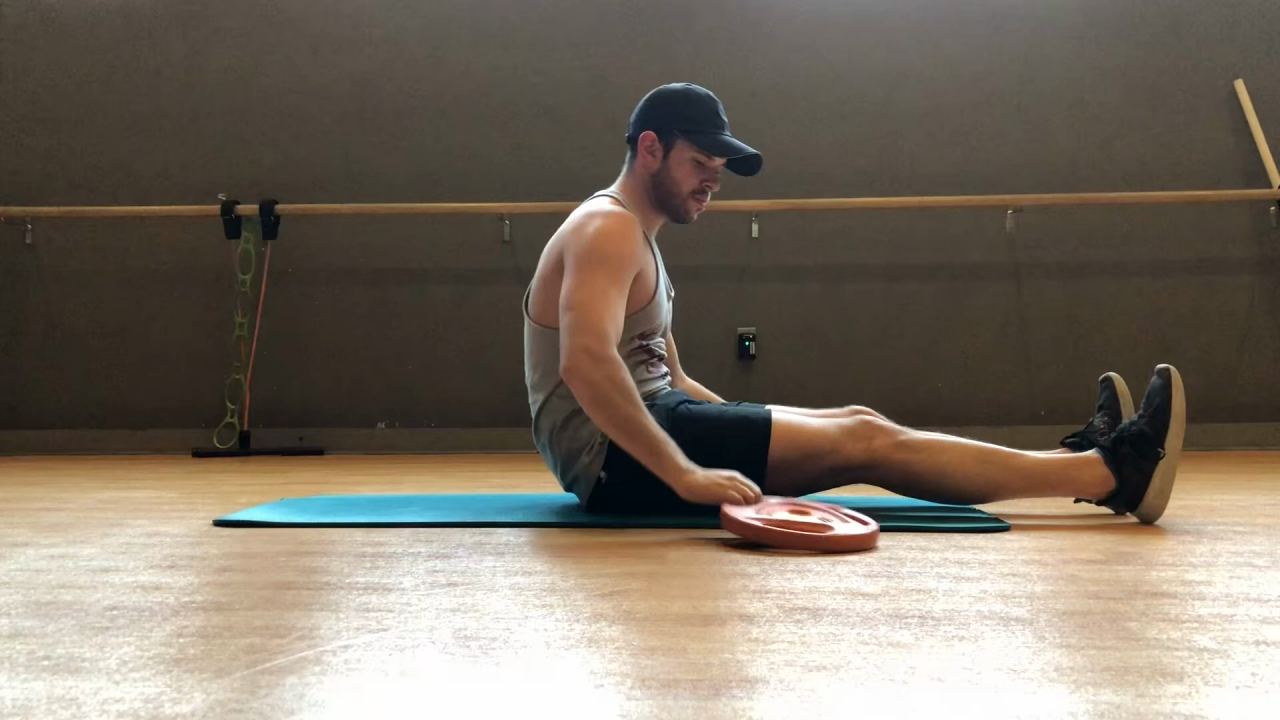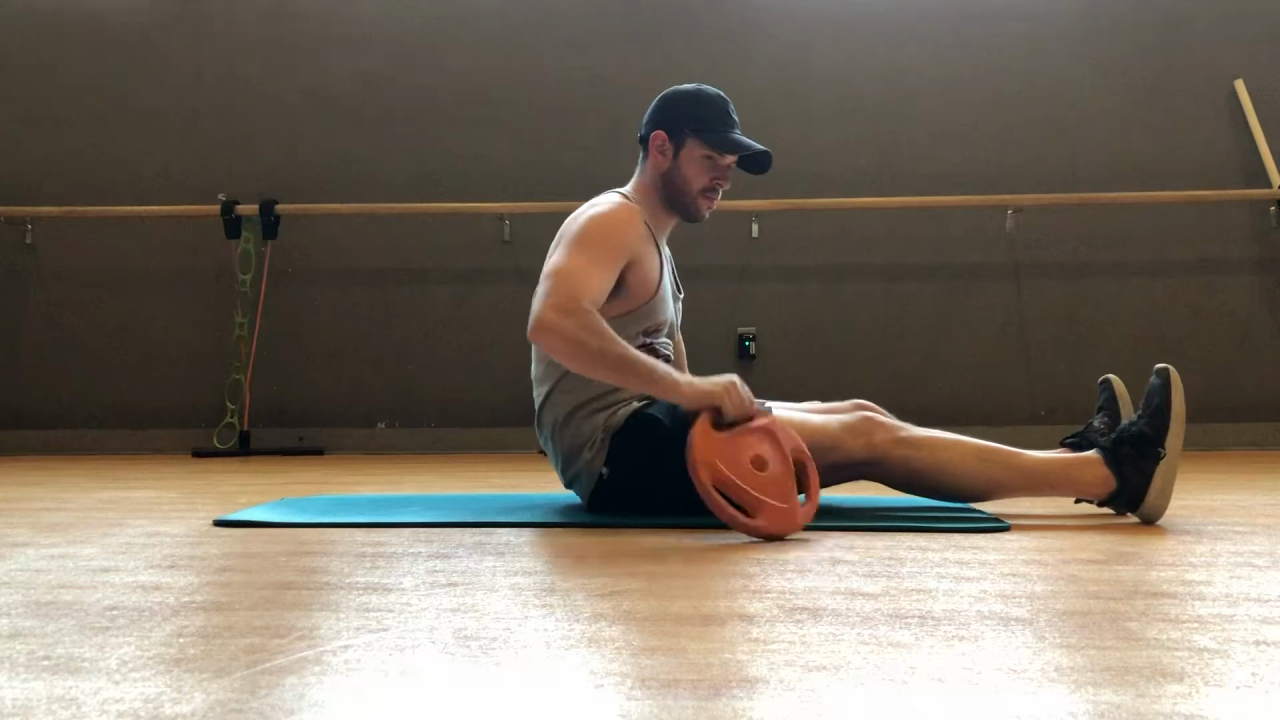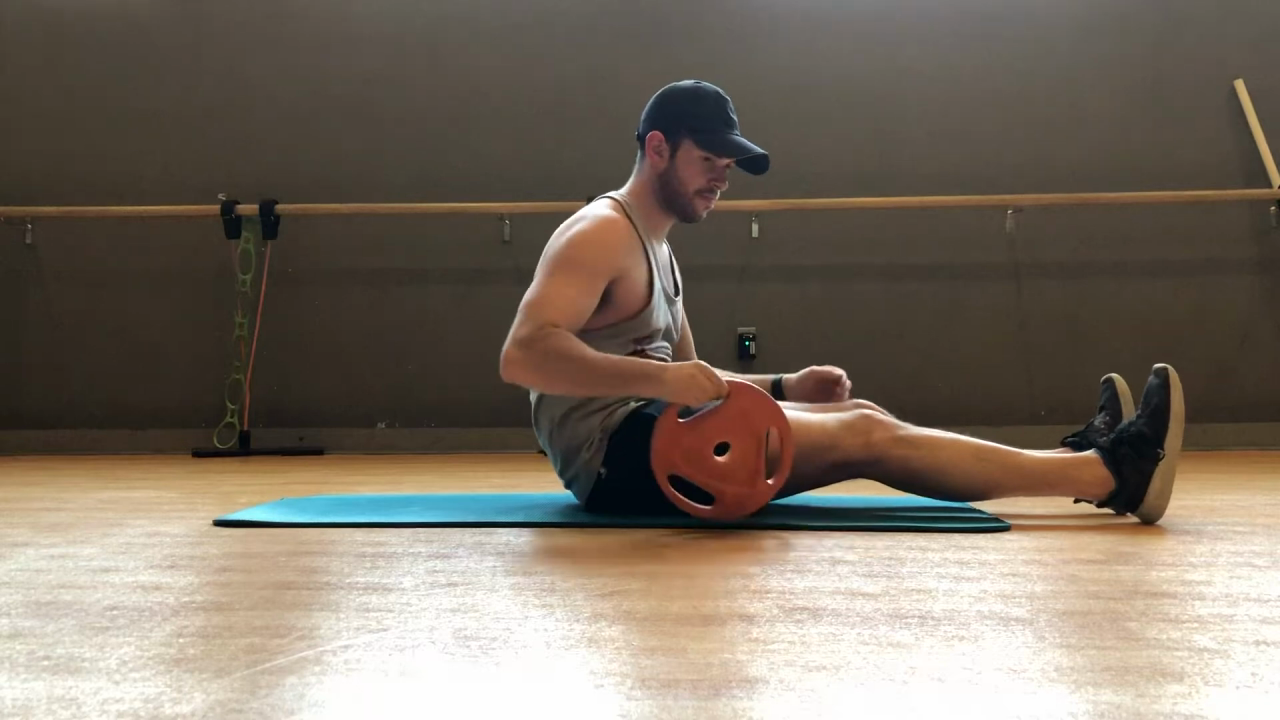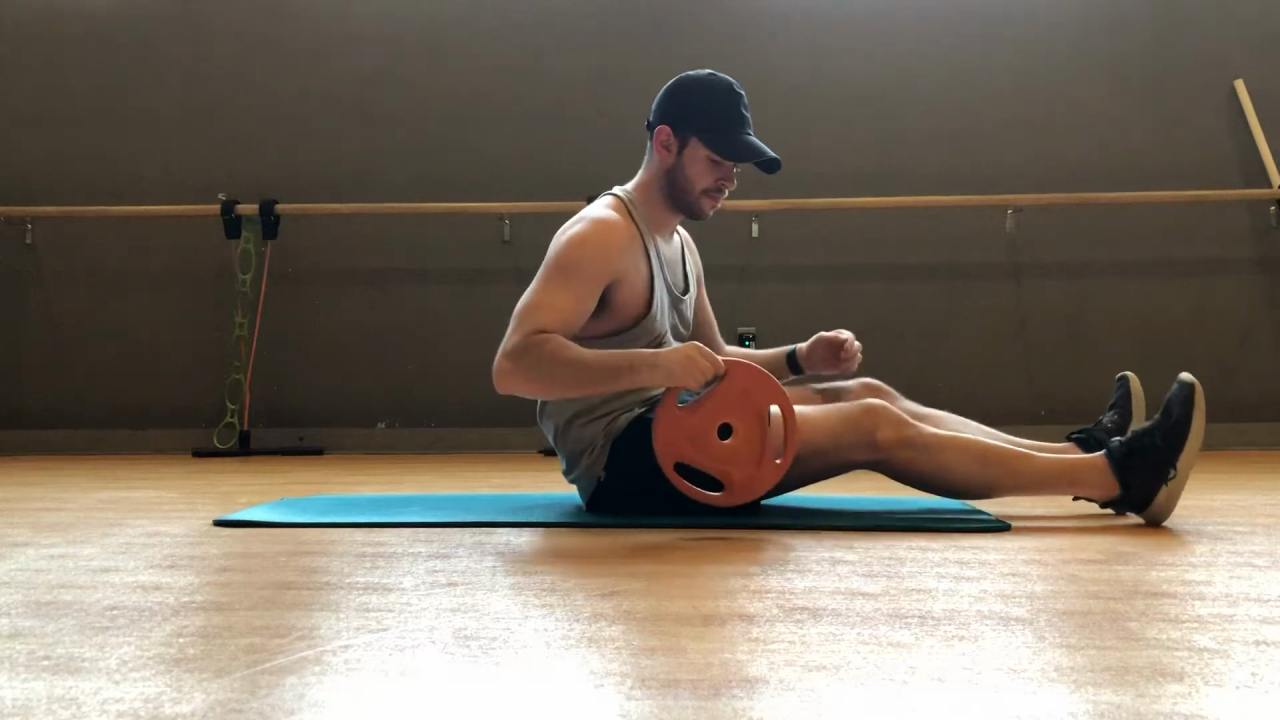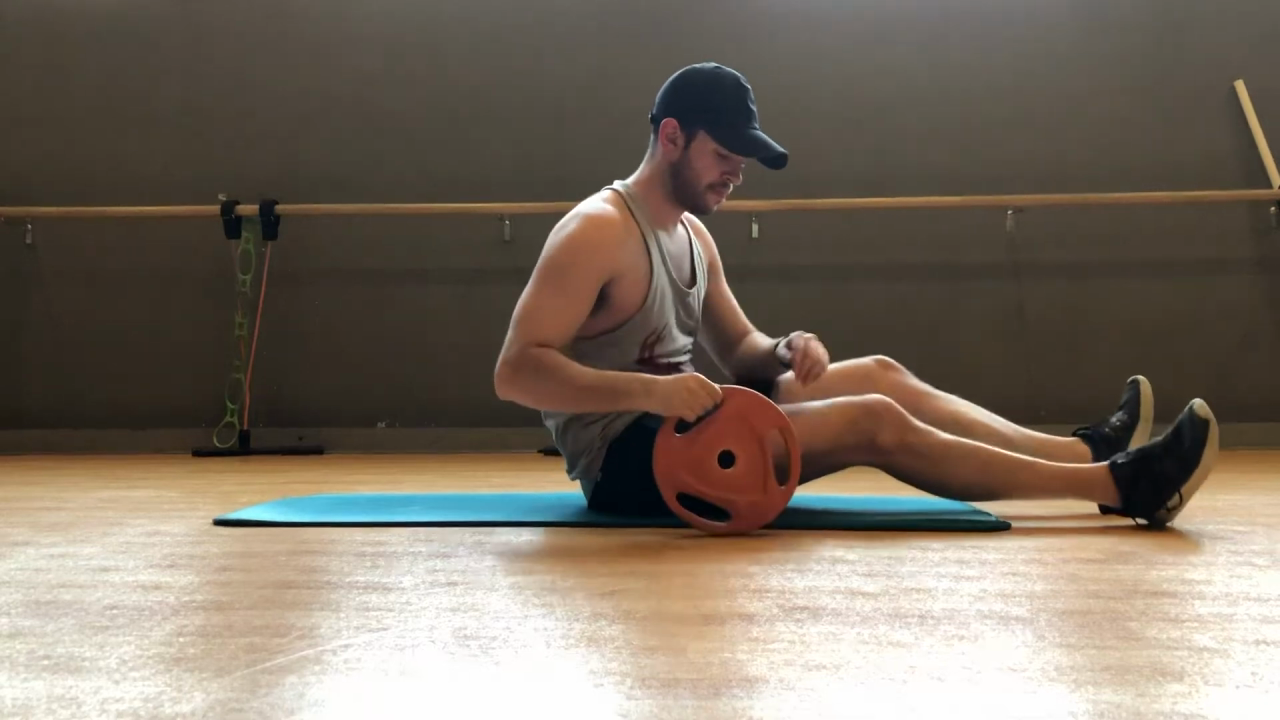
dt=0.3s
person 1, frame 1
left shoulder: (635, 241)
right shoulder: (606, 230)
right elbow: (585, 366)
left wrist: (771, 429)
right wrist: (683, 474)
left hip: (641, 436)
right hip: (616, 458)
left knee: (856, 423)
right knee: (864, 441)
left ankle: (1079, 461)
right ankle: (1111, 473)
person 1, frame 2
left shoulder: (649, 245)
right shoulder: (610, 222)
right elbow: (552, 324)
left wrist: (780, 418)
right wrist: (684, 391)
left hip: (635, 439)
right hip: (616, 450)
left knee: (857, 417)
right knee: (866, 439)
left ankle: (1076, 459)
right ankle: (1110, 472)
person 1, frame 3
left shoulder: (655, 249)
right shoulder: (601, 234)
left elbow: (690, 376)
right elbow: (521, 355)
left wrist: (784, 386)
right wrist: (659, 380)
left hip: (646, 438)
right hip: (616, 453)
left knee: (859, 418)
right knee: (865, 437)
left ankle: (1082, 459)
right ankle: (1110, 473)
person 1, frame 4
left shoulder: (677, 242)
right shoulder: (600, 236)
left elbow: (714, 360)
right elbow: (514, 365)
left wrist: (797, 360)
right wrist: (654, 365)
left hip: (662, 432)
right hip: (621, 458)
left knee: (871, 396)
right knee: (873, 430)
left ankle: (1085, 457)
right ankle: (1115, 475)
person 1, frame 5
left shoulder: (692, 235)
right shoulder: (597, 232)
left elbow: (736, 346)
right elbow: (515, 372)
left wrist: (783, 352)
right wrist: (649, 390)
left hip: (676, 430)
right hip: (624, 457)
left knee: (882, 376)
right knee: (876, 424)
left ankle: (1087, 454)
right ankle: (1121, 487)
